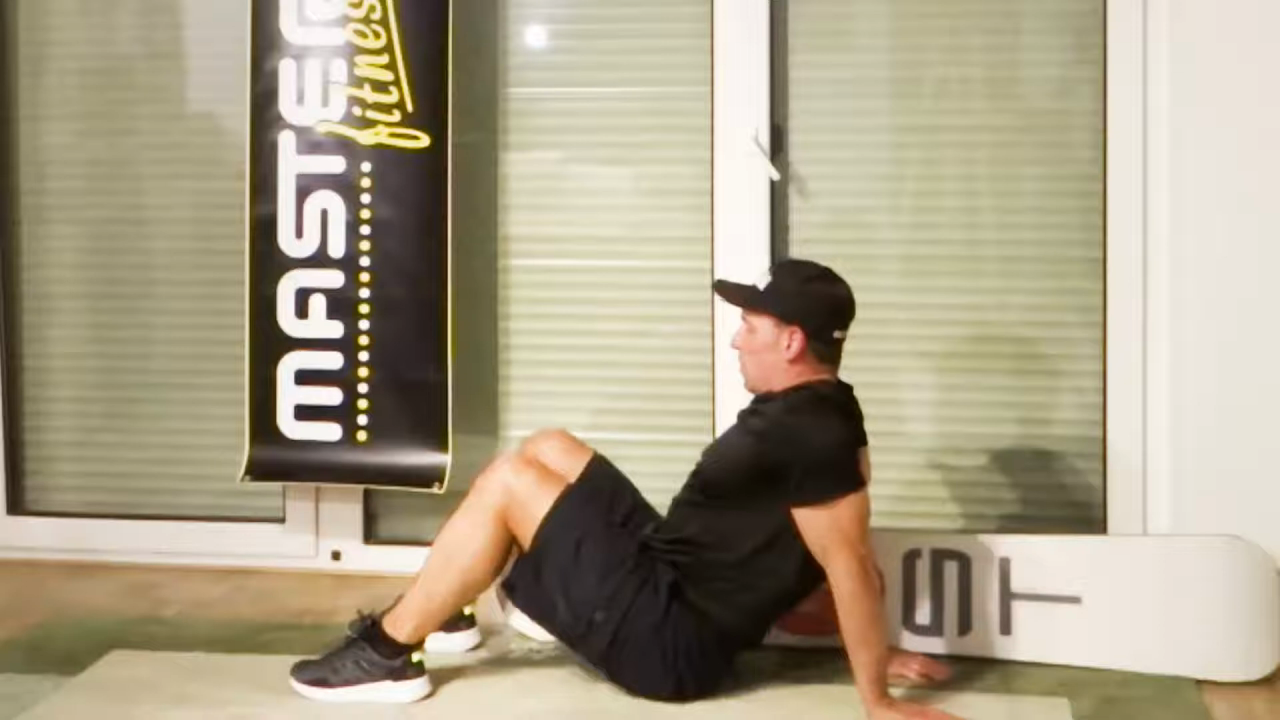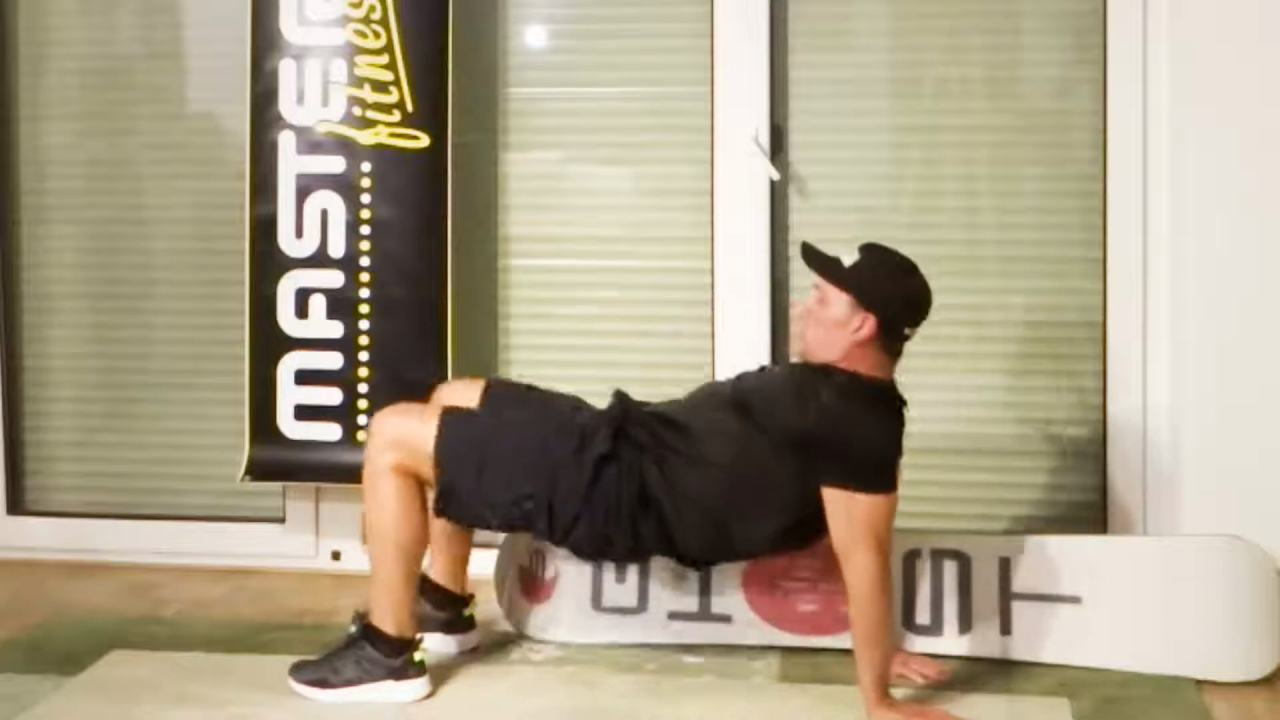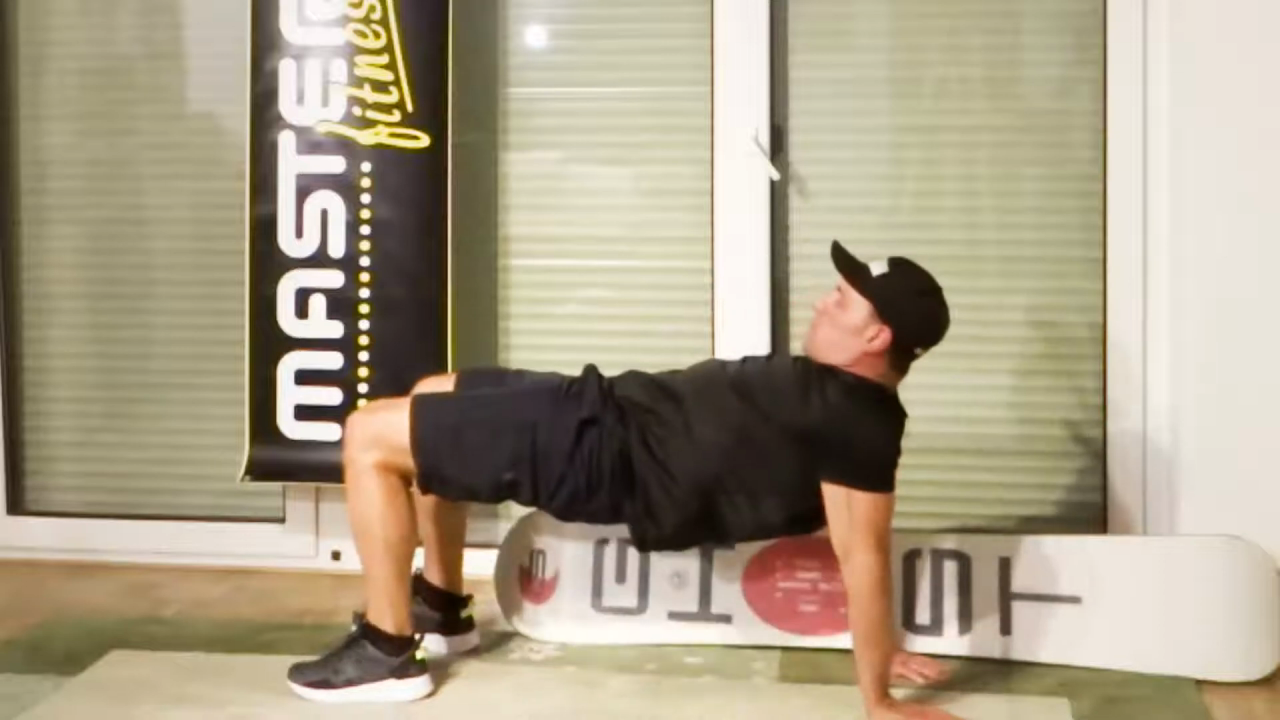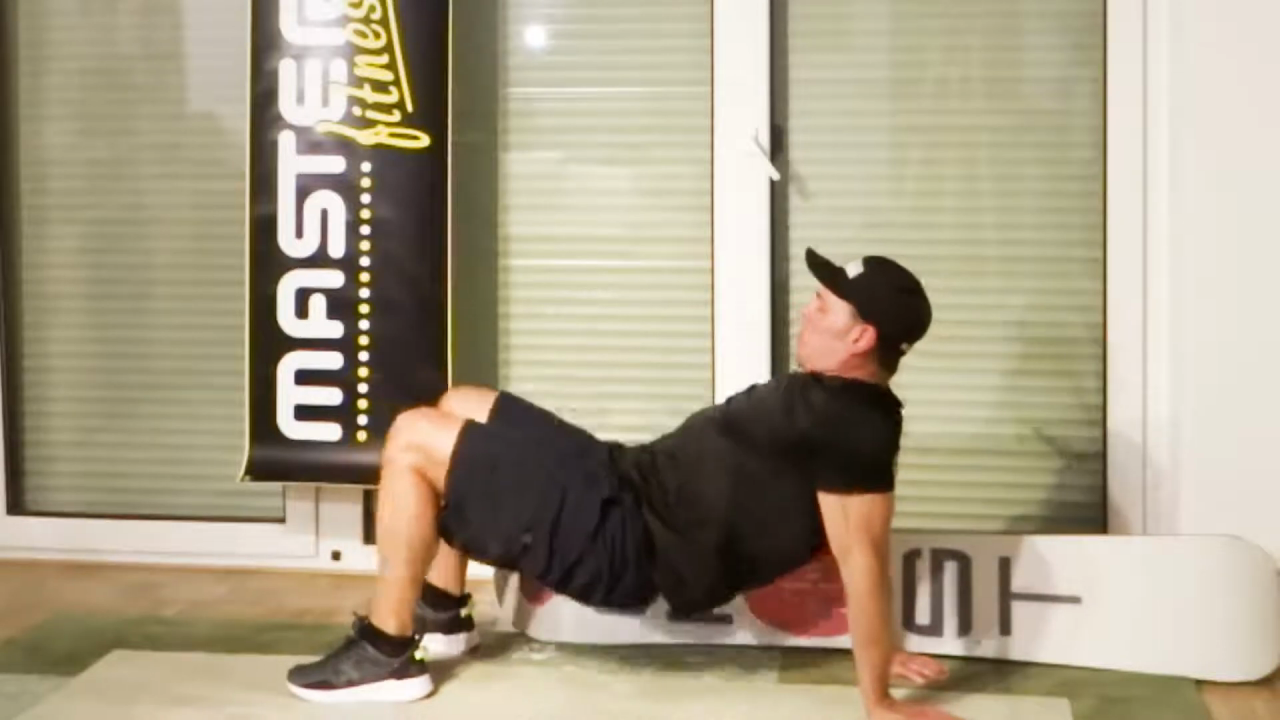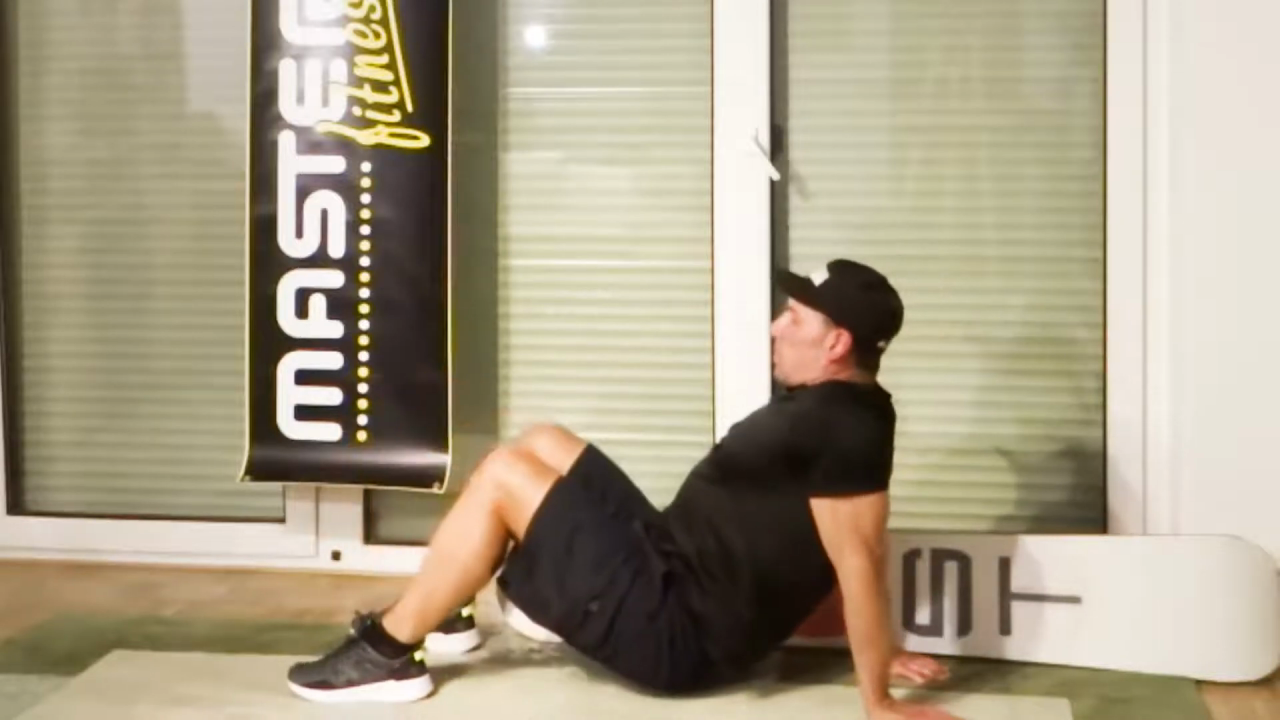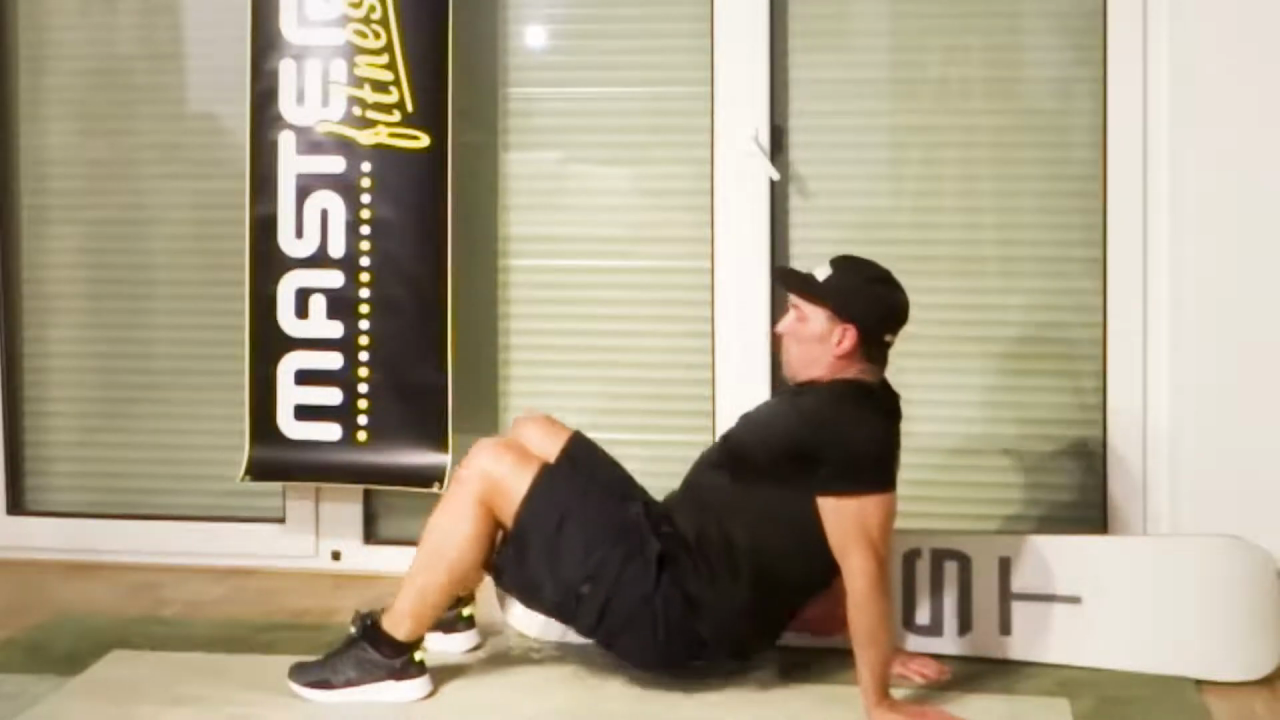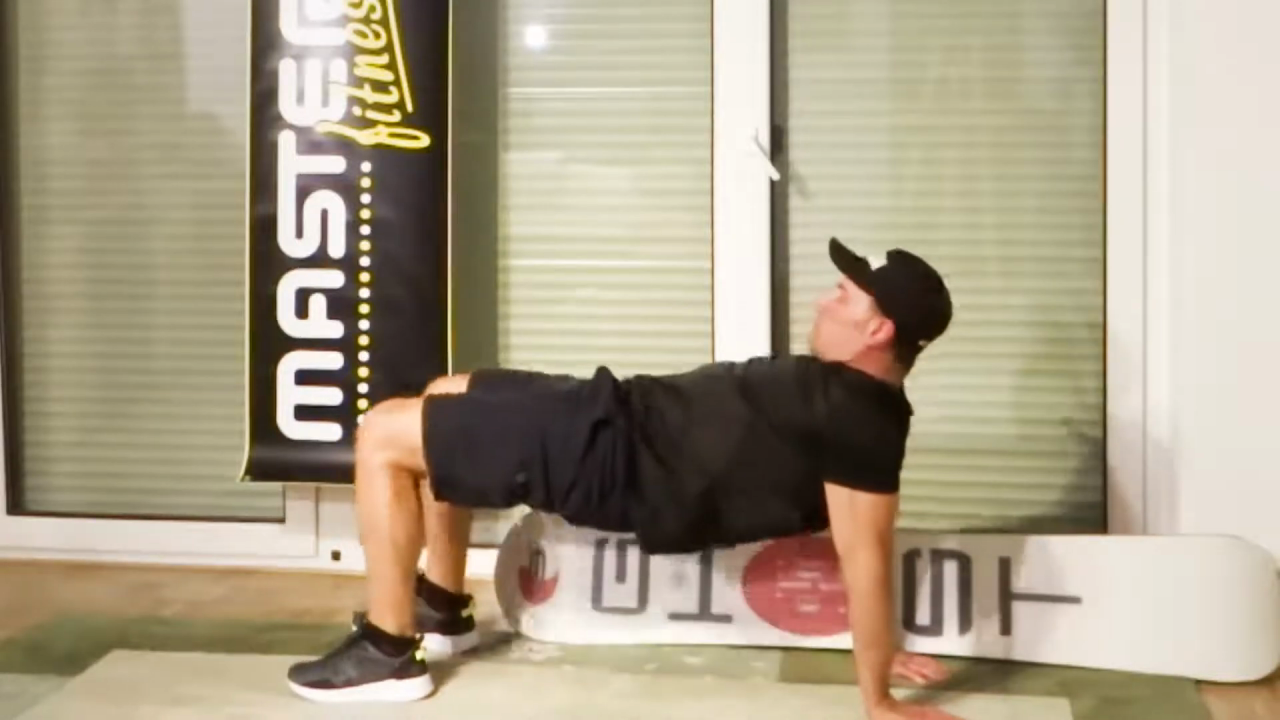
dt=0.7s
person 1, frame 1
left shoulder: (812, 434)
right shoulder: (808, 407)
left elbow: (850, 565)
right elbow: (849, 556)
left hip: (669, 645)
right hip: (663, 566)
left knee: (509, 481)
right knee: (549, 448)
left ankle: (387, 653)
right ankle: (434, 611)
person 1, frame 2
left shoulder: (856, 422)
right shoulder: (846, 396)
left elbow: (864, 556)
left hip: (617, 484)
right hip: (620, 445)
left knee: (392, 438)
right knee: (451, 400)
left ankle: (387, 652)
right ankle: (443, 607)
person 1, frame 3
left shoulder: (856, 423)
right shoulder: (842, 395)
left elbow: (863, 555)
left hip: (601, 451)
left knee: (370, 437)
right knee: (428, 401)
left ankle: (388, 650)
right ankle: (440, 608)
person 1, frame 4
left shoulder: (852, 423)
right shoulder: (838, 398)
left elbow: (862, 558)
right elbow: (854, 551)
left hip: (625, 543)
right hip: (629, 493)
left knee: (416, 438)
right knee: (464, 407)
left ankle: (386, 652)
right ankle: (441, 610)
person 1, frame 5
left shoulder: (843, 425)
right shoulder: (824, 404)
left elbow: (858, 561)
left hip: (671, 630)
right hip: (665, 563)
left knee: (504, 474)
right knee: (543, 443)
left ankle: (389, 652)
right ankle: (432, 612)
person 1, frame 6
left shoulder: (850, 425)
right shoulder: (832, 401)
left elbow: (863, 560)
left hip: (668, 598)
right hip: (665, 544)
left knee: (485, 465)
right knee: (530, 437)
left ankle: (389, 652)
right ankle: (435, 607)
person 1, frame 7
left shoulder: (859, 419)
right shoulder: (852, 394)
left elbow: (865, 556)
left hip: (609, 454)
left knee: (383, 435)
right knee: (446, 396)
left ankle: (389, 649)
right ankle: (441, 607)
